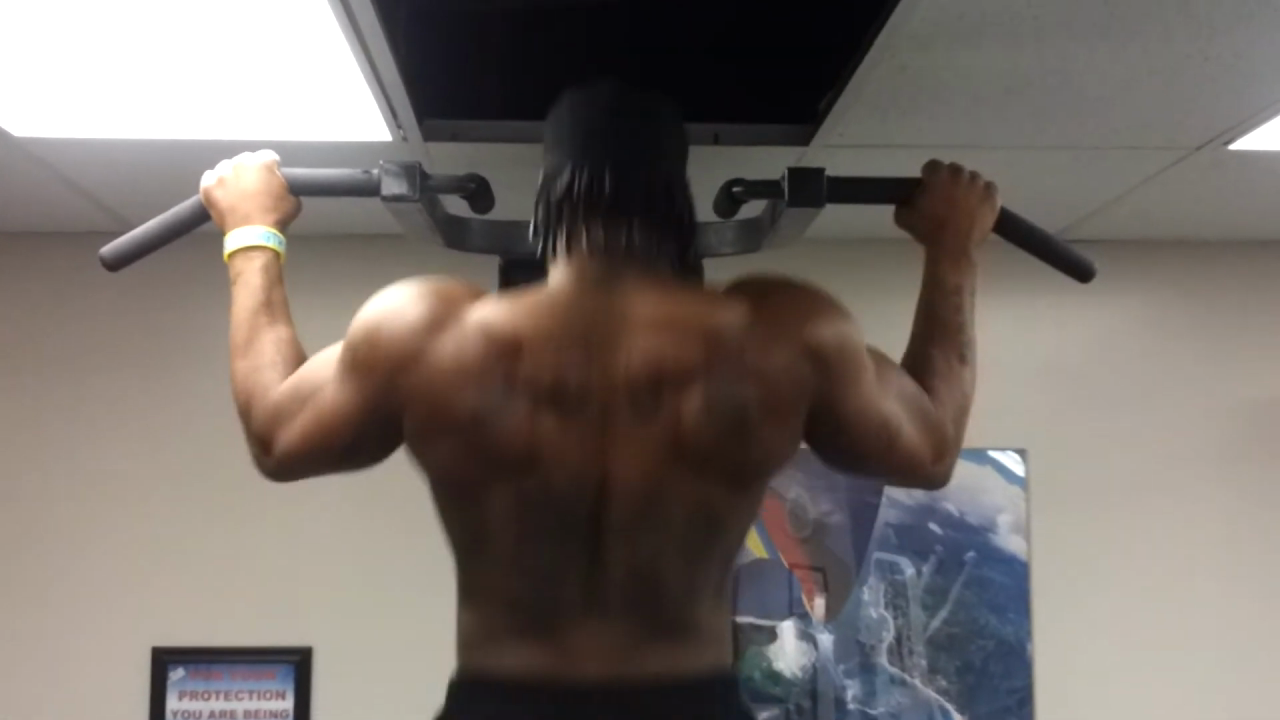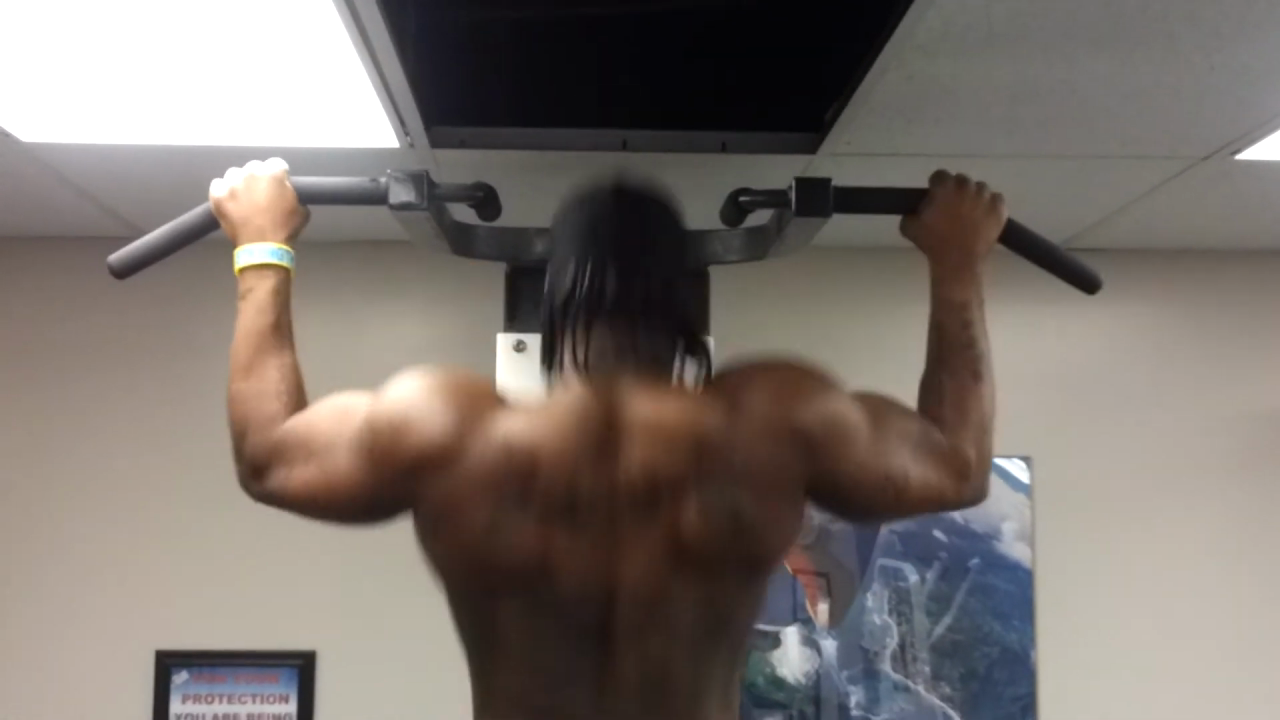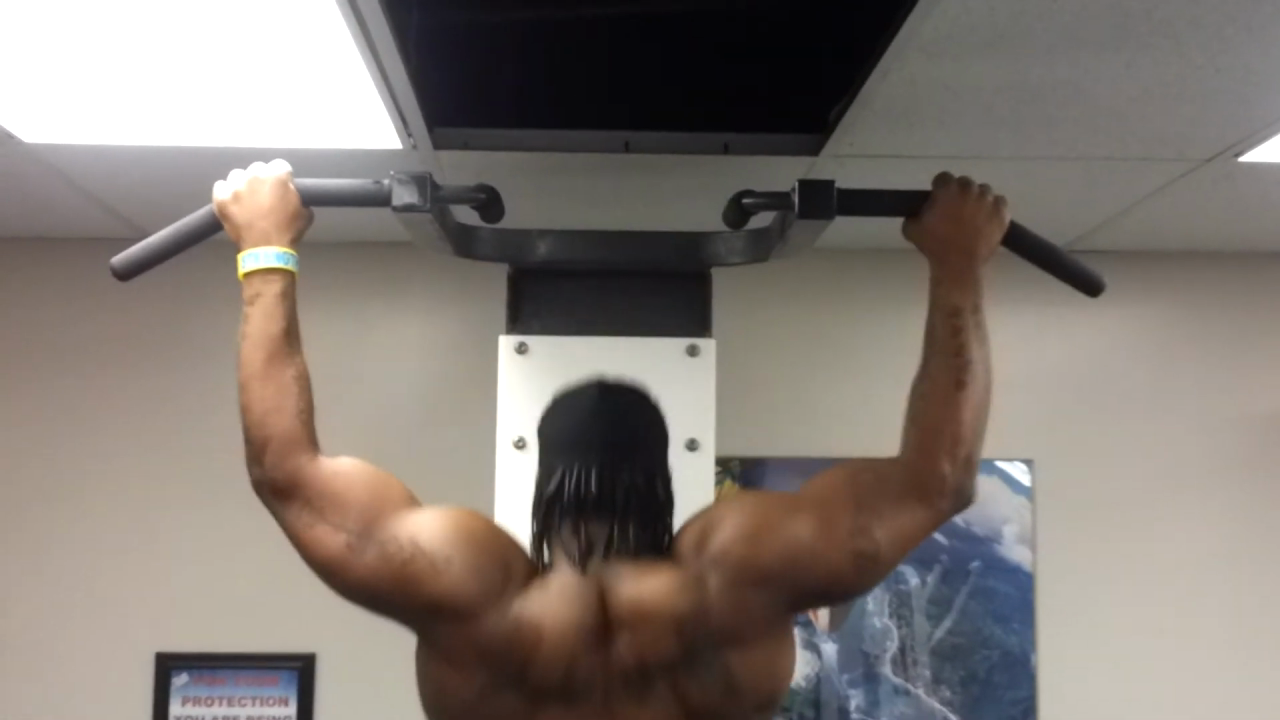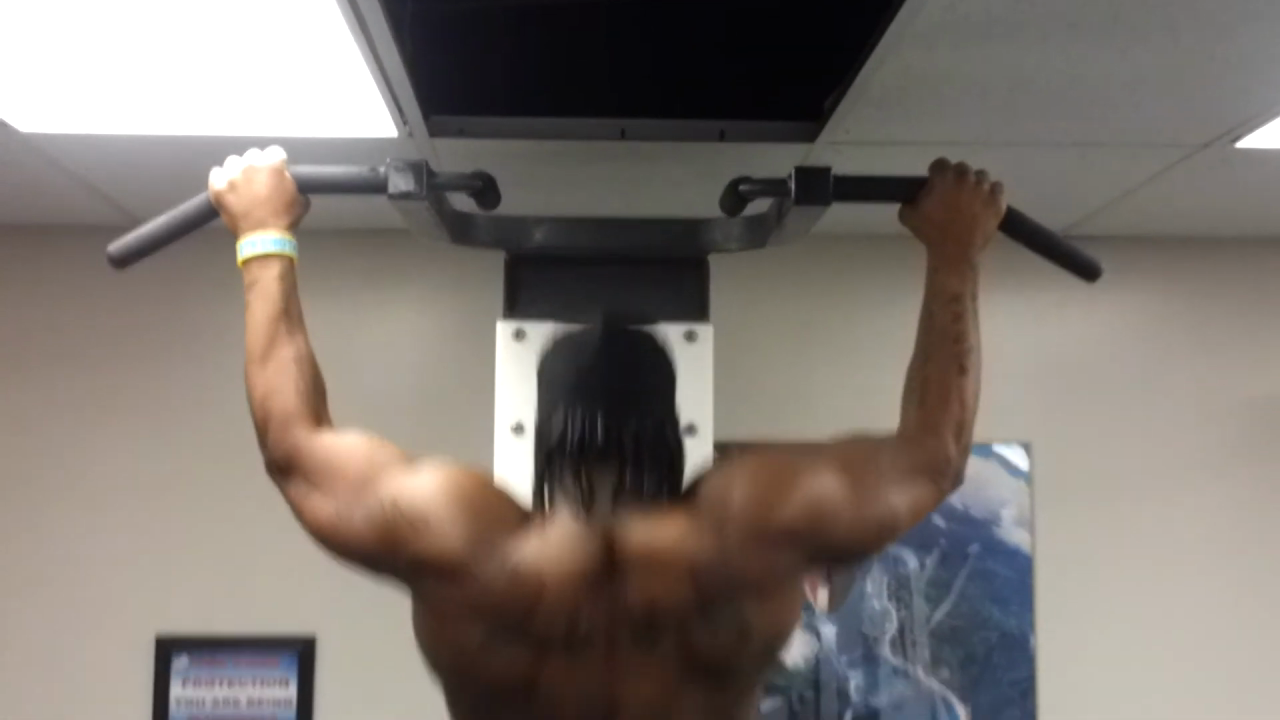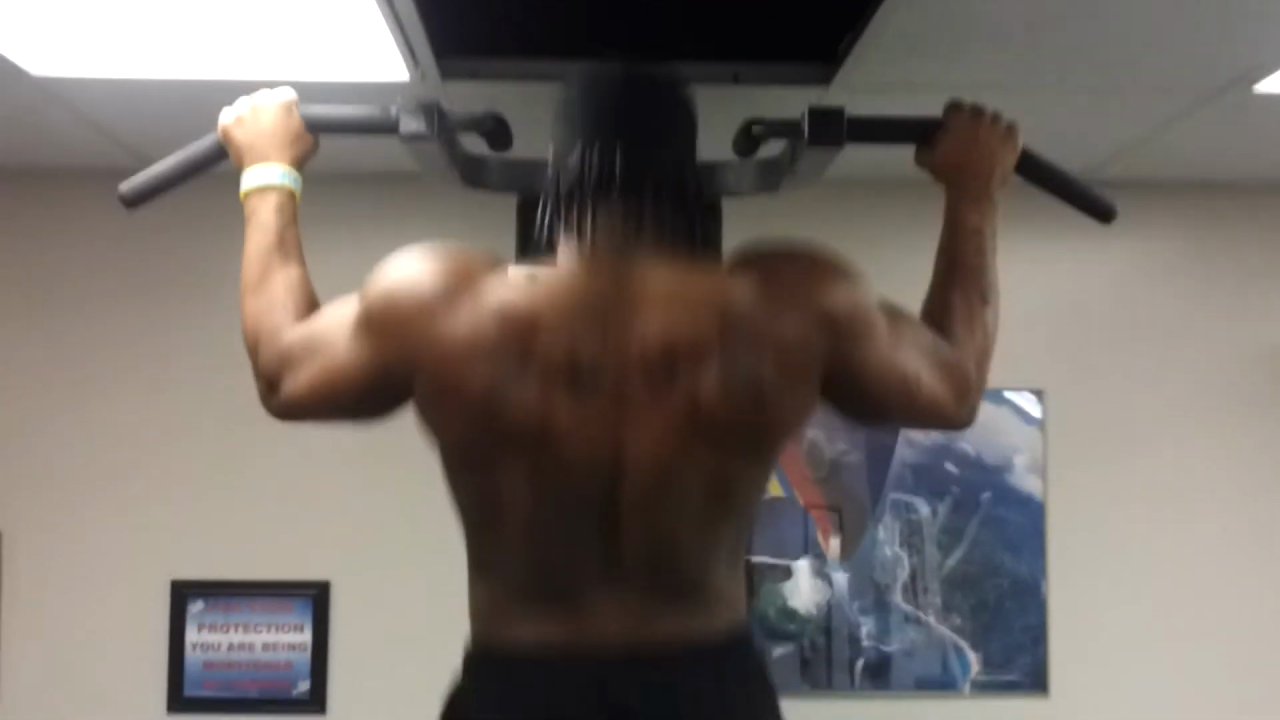
dt=0.3s
person 1, frame 1
left shoulder: (424, 331)
right shoulder: (782, 335)
left elbow: (273, 438)
right elbow: (930, 451)
left wrist: (253, 233)
right wrist: (951, 249)
person 1, frame 2
left shoulder: (446, 427)
right shoulder: (772, 423)
left elbow: (264, 456)
right elbow: (959, 465)
left wrist: (262, 248)
right wrist: (958, 260)
person 1, frame 3
left shoulder: (469, 597)
right shoulder: (732, 586)
left elbow: (285, 470)
right elbow: (937, 477)
left wrist: (267, 254)
right wrist: (956, 267)
person 1, frame 4
left shoulder: (465, 554)
right shoulder: (747, 540)
left elbow: (292, 446)
right elbow: (933, 456)
left wrist: (266, 239)
right wrist: (953, 253)
person 1, frame 5
left shoulder: (440, 295)
right shoulder: (789, 301)
left elbow: (281, 373)
right elbow: (953, 391)
left wrist: (269, 173)
right wrist: (971, 193)
